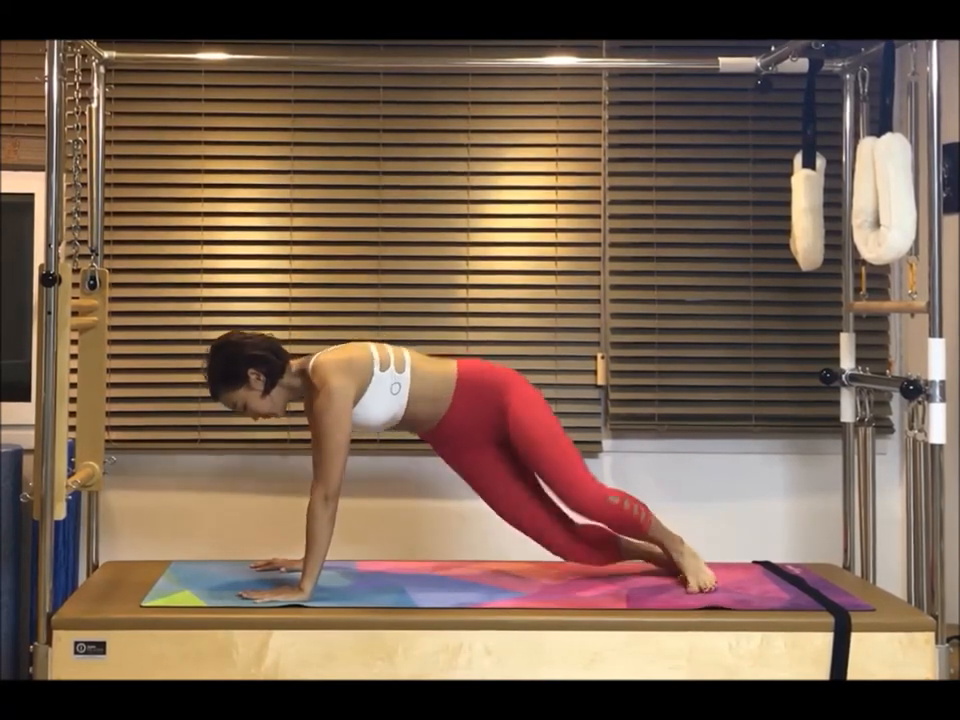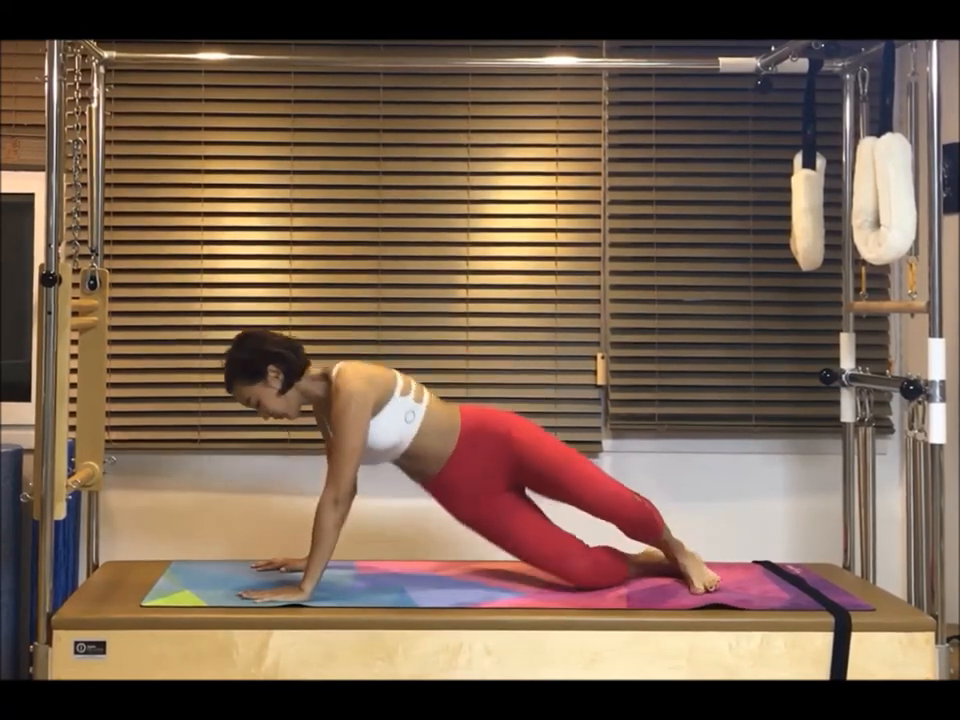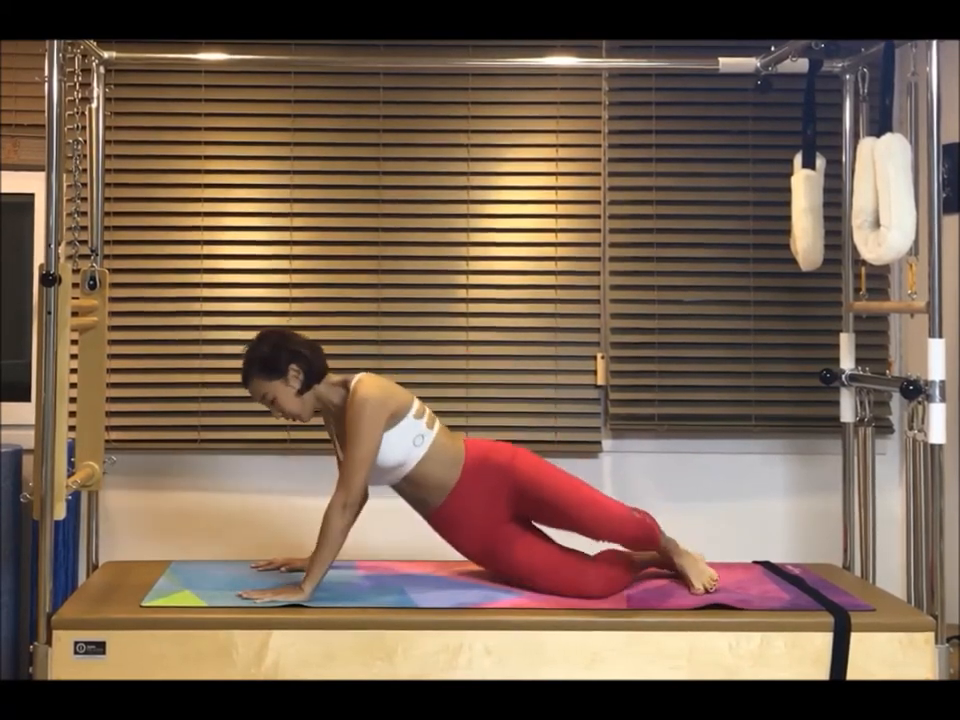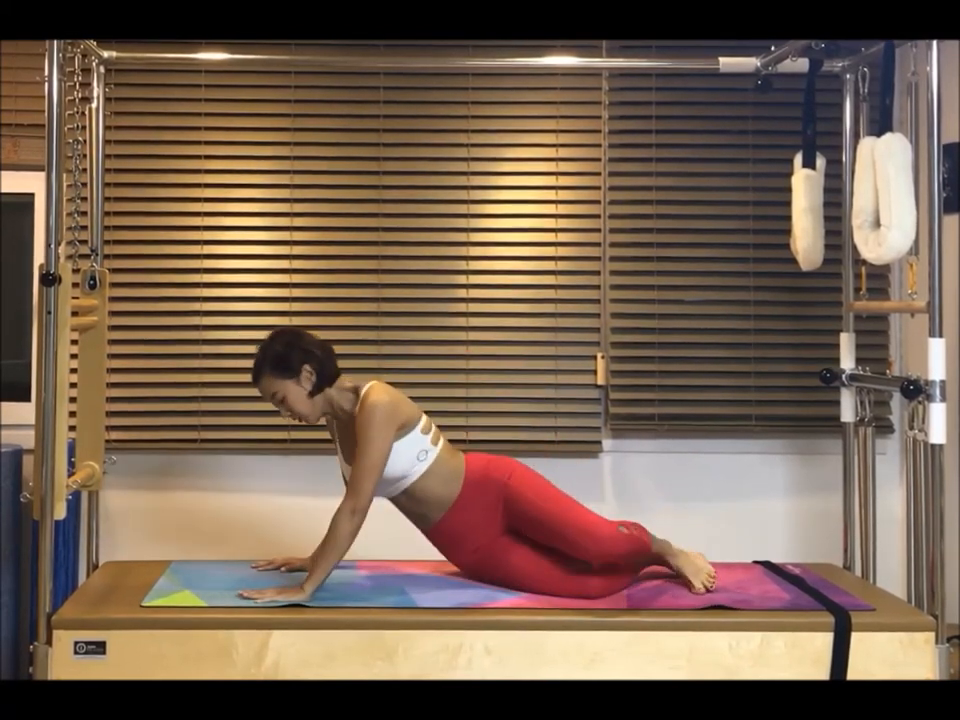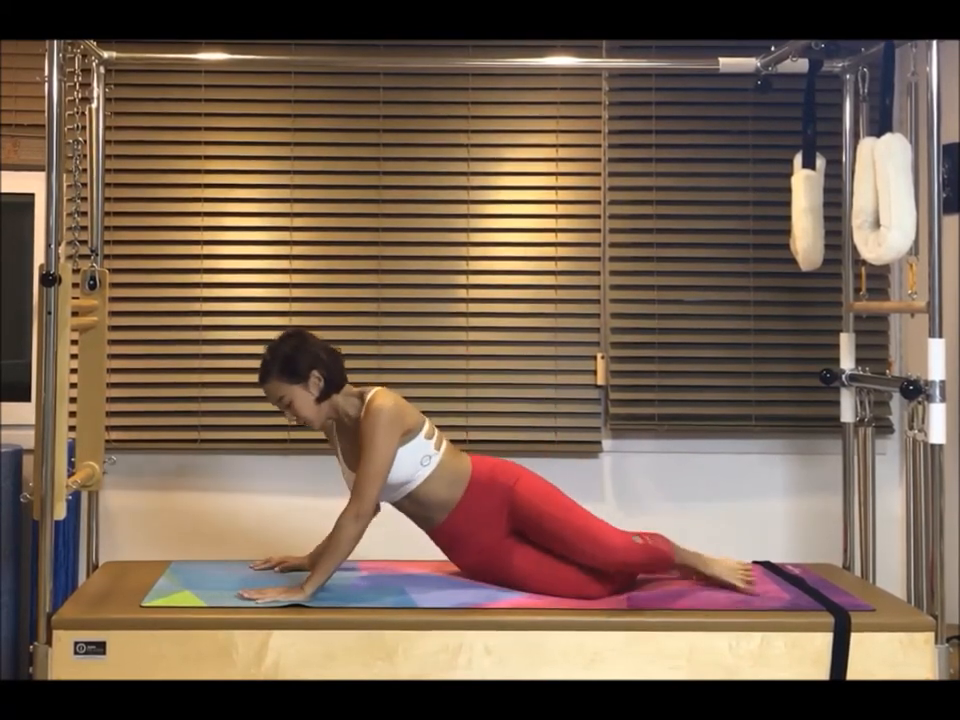
dt=0.2s
person 1, frame 1
left shoulder: (330, 379)
right shoulder: (312, 393)
left elbow: (326, 493)
right elbow: (325, 488)
left wrist: (305, 585)
right wrist: (307, 559)
left hip: (493, 395)
right hip: (456, 437)
left knee: (585, 497)
right knee: (564, 540)
left ankle: (675, 545)
right ankle: (648, 552)
person 1, frame 2
left shoulder: (348, 386)
right shoulder: (324, 407)
left elbow: (335, 496)
right elbow: (343, 492)
left wrist: (306, 587)
right wrist: (310, 560)
left hip: (490, 440)
right hip: (463, 490)
left knee: (610, 499)
right knee: (584, 570)
left ankle: (678, 551)
right ankle: (652, 563)
person 1, frame 3
left shoulder: (366, 395)
right shoulder: (333, 416)
left elbow: (346, 501)
right elbow: (351, 500)
left wrist: (305, 588)
right wrist: (313, 560)
left hip: (493, 472)
right hip: (467, 527)
left knee: (609, 520)
left ankle: (672, 551)
right ankle: (650, 562)
person 1, frame 4
left shoulder: (376, 403)
right shoulder: (337, 421)
left elbow: (356, 509)
right elbow: (355, 503)
left wrist: (306, 588)
right wrist: (313, 560)
left hip: (493, 486)
right hip: (466, 543)
left knee: (597, 542)
left ankle: (663, 549)
right ankle: (647, 561)
person 1, frame 5
left shoulder: (378, 408)
right shoulder: (335, 430)
left elbow: (358, 509)
right elbow: (361, 515)
left wrist: (306, 587)
right wrist: (309, 560)
left hip: (499, 488)
right hip: (472, 545)
left knee: (608, 550)
left ankle: (701, 562)
right ankle: (644, 565)
